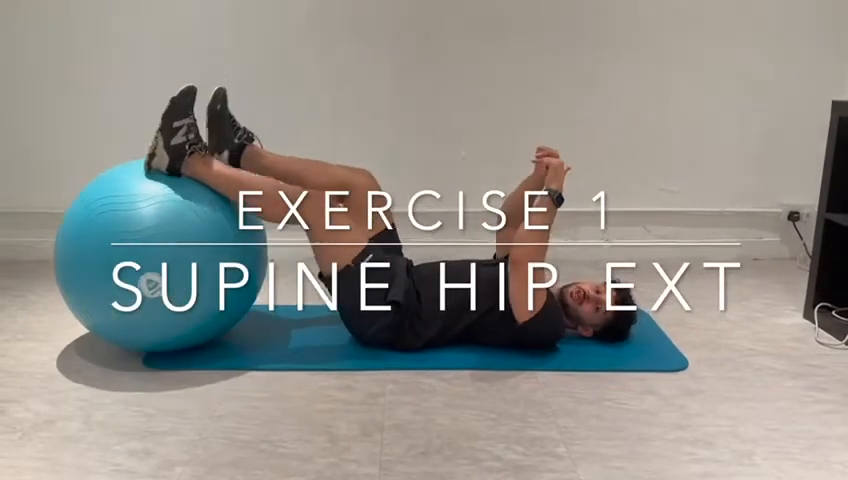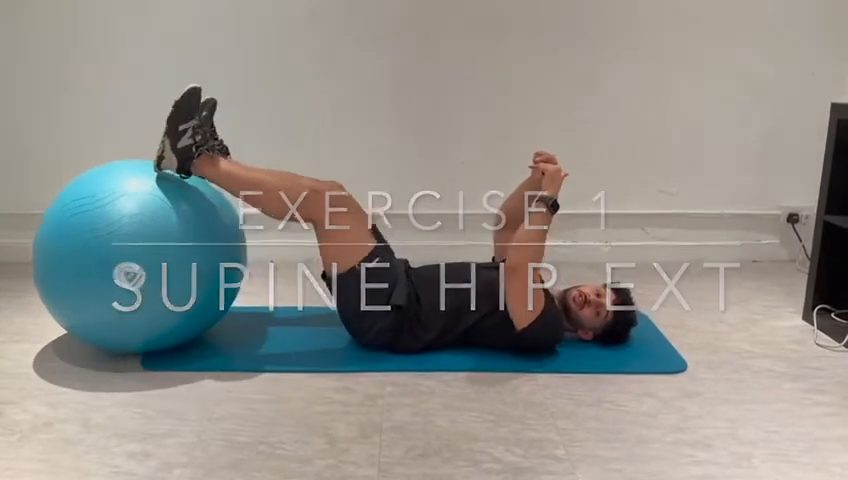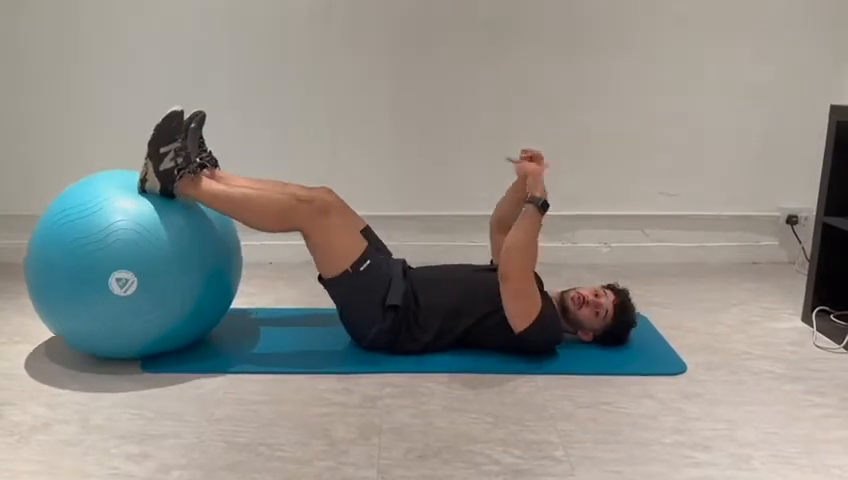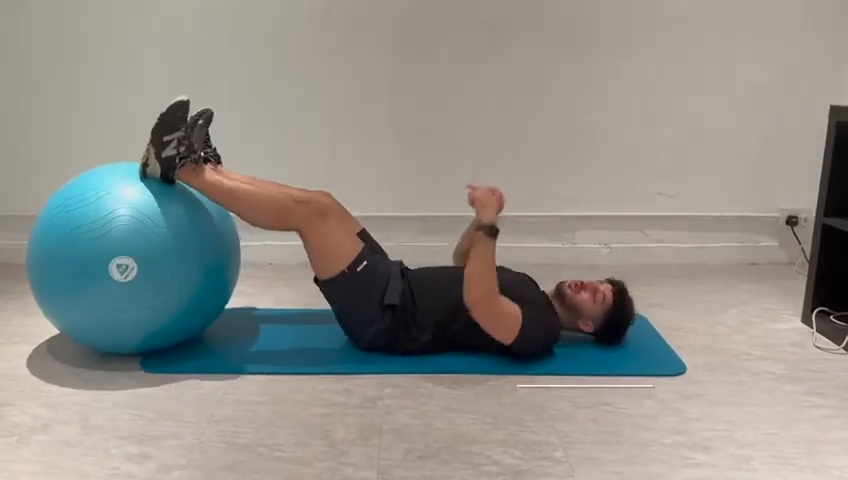
dt=0.5s
person 1, frame 1
left shoulder: (544, 325)
right shoulder: (536, 291)
left elbow: (525, 260)
right elbow: (508, 222)
left wrist: (552, 196)
right wrist: (538, 177)
left hip: (387, 314)
right hip: (396, 284)
left knee: (313, 202)
right knee: (359, 181)
left ankle: (188, 160)
right ankle: (239, 150)
person 1, frame 2
left shoulder: (543, 328)
right shoulder: (536, 295)
left elbow: (517, 265)
right elbow: (506, 228)
left wrist: (548, 202)
right wrist: (536, 182)
left hip: (388, 316)
right hip: (397, 287)
left knee: (325, 200)
right knee: (331, 194)
left ankle: (198, 160)
right ankle: (215, 159)
person 1, frame 3
left shoulder: (541, 331)
right shoulder: (533, 298)
left elbow: (512, 271)
right elbow: (500, 229)
left wrist: (537, 200)
right wrist: (521, 185)
left hip: (388, 317)
right hip: (397, 288)
left knee: (314, 207)
right knee: (318, 198)
left ankle: (180, 181)
right ankle: (205, 172)
person 1, frame 4
left shoulder: (537, 333)
right shoulder: (533, 295)
left elbow: (476, 302)
right elbow: (462, 257)
left wrist: (489, 225)
right wrist: (481, 221)
left hip: (386, 319)
right hip: (397, 288)
left knee: (310, 210)
right knee: (318, 202)
left ankle: (183, 169)
right ankle: (209, 168)
